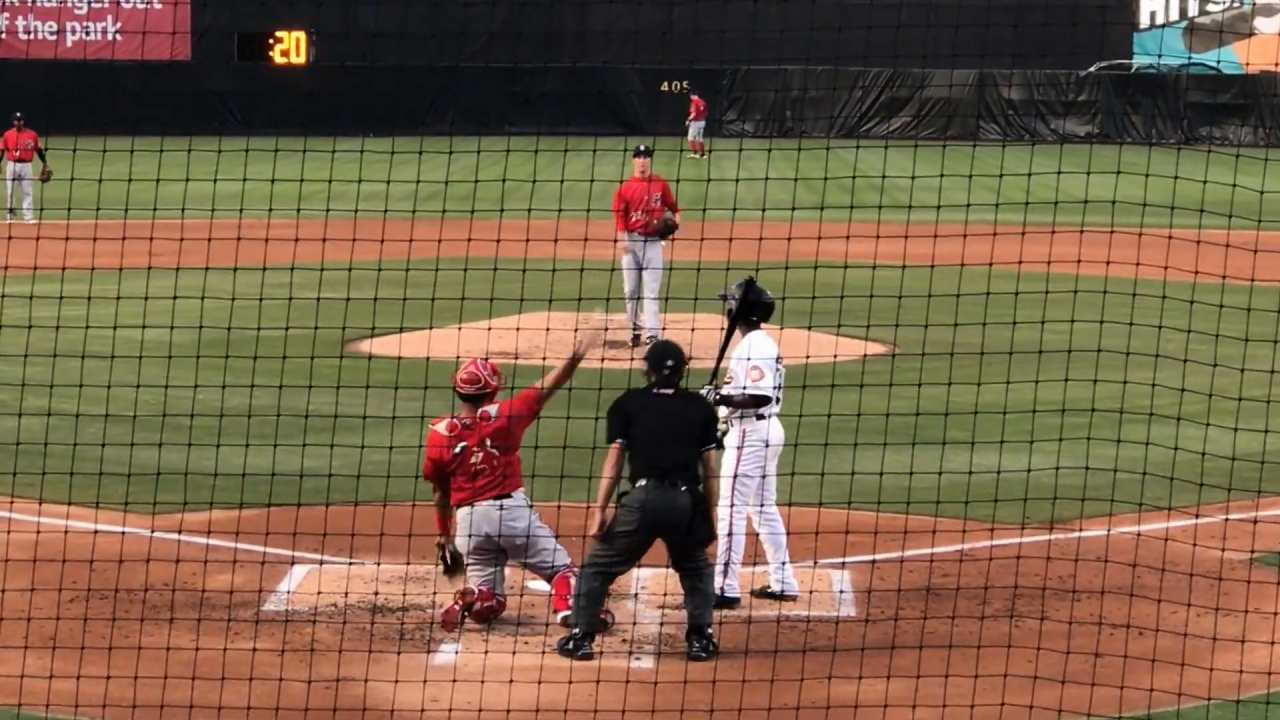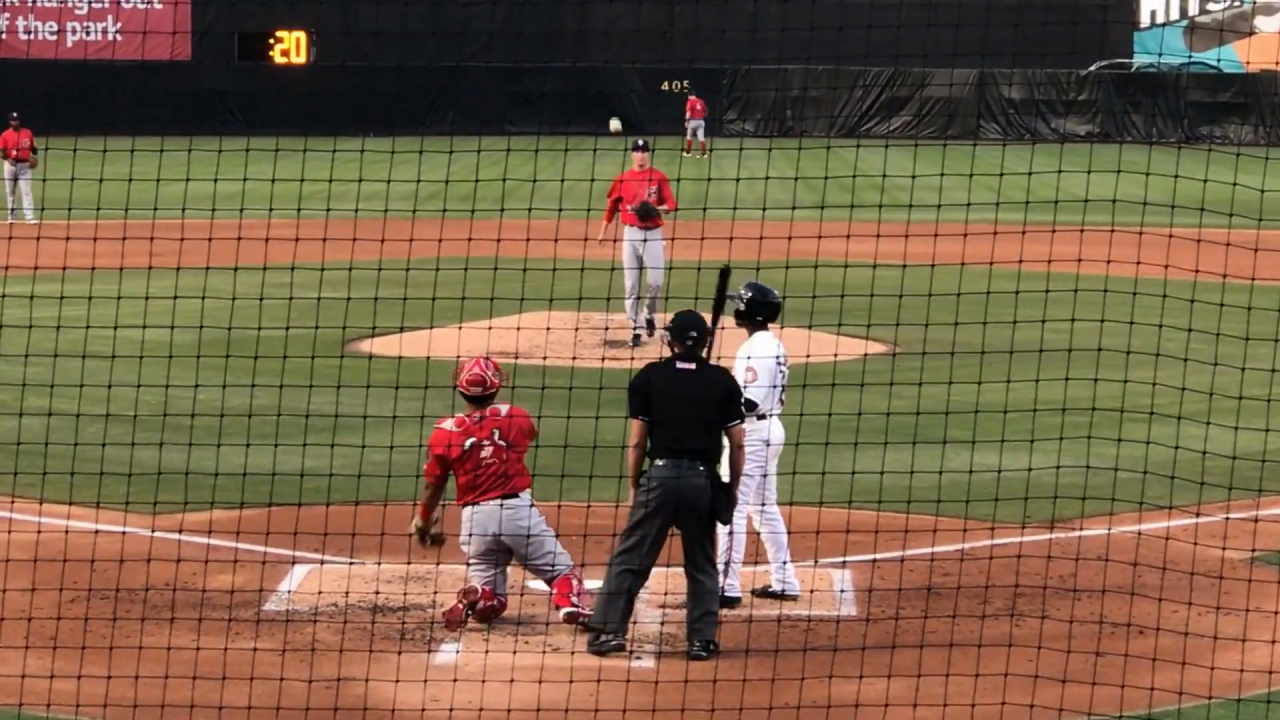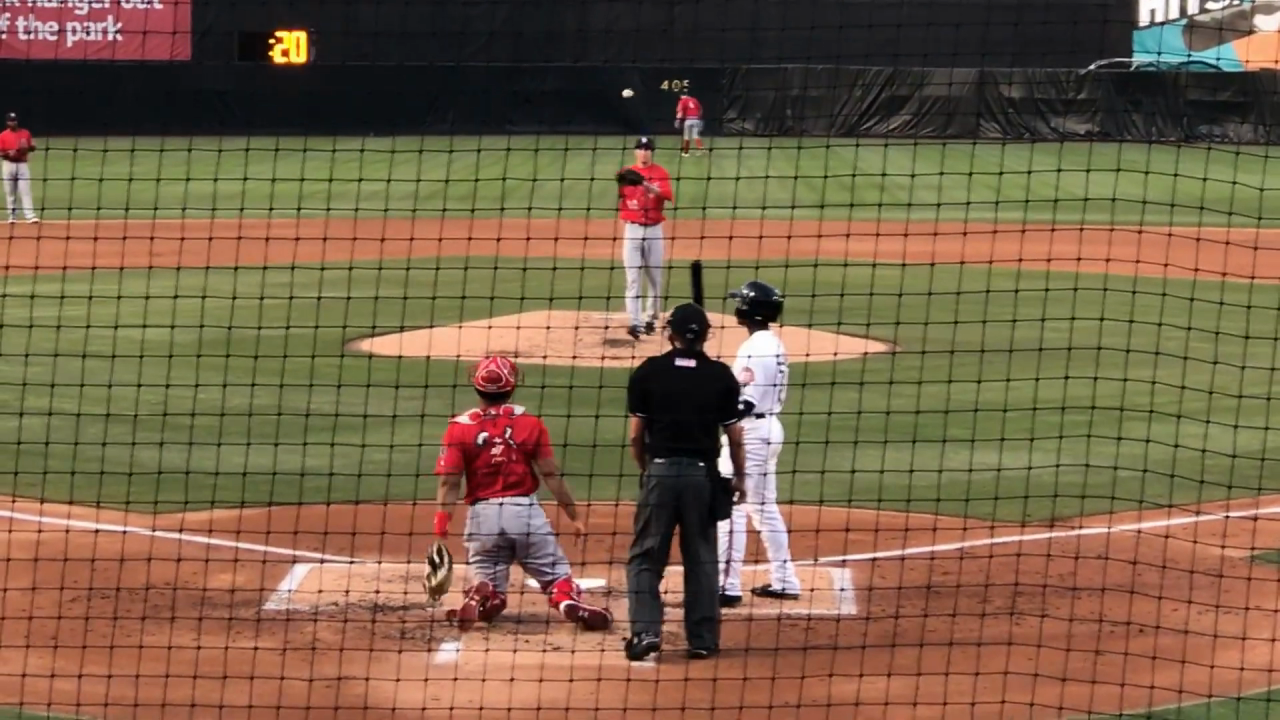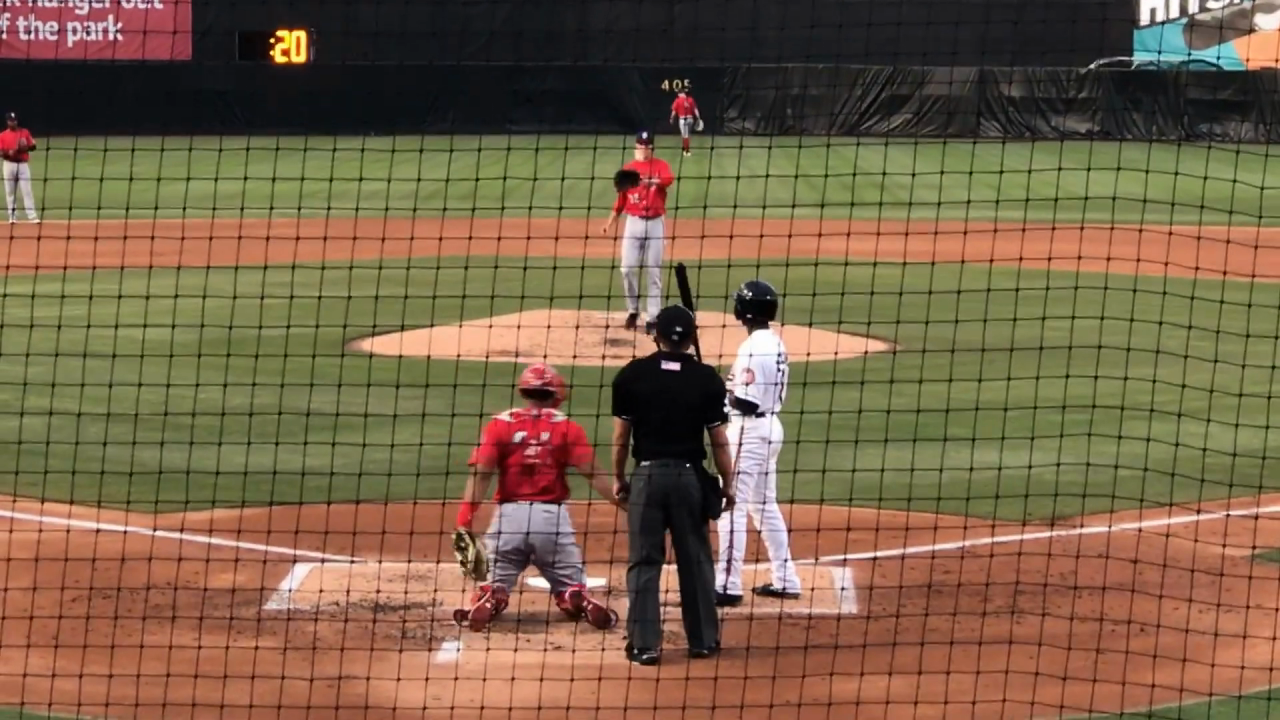
dt=0.3s
person 1, frame 1
left shoulder: (627, 403)
right shoulder: (700, 407)
left elbow: (614, 462)
right elbow: (709, 469)
left wrist: (598, 512)
right wrist: (707, 516)
left hip: (642, 498)
right hip: (685, 501)
left knee: (597, 566)
right knee: (697, 569)
left ankle: (580, 637)
right ankle: (701, 638)
person 1, frame 2
left shoulder: (649, 376)
right shoulder: (722, 380)
left elbow: (637, 440)
right elbow: (737, 441)
left wrist: (634, 484)
right wrist: (734, 484)
left hip: (660, 476)
right hip: (702, 480)
left knee: (630, 557)
right knee: (702, 563)
left ankle: (609, 630)
right ankle: (703, 640)
person 1, frame 3
left shoulder: (648, 371)
right shoulder: (721, 376)
left elbow: (636, 435)
right elbow: (734, 437)
right wrist: (739, 477)
left hip: (661, 472)
right hip: (702, 475)
left knee: (645, 557)
right knee: (701, 559)
left ankle: (645, 631)
right ankle: (703, 639)
person 1, frame 4
left shoulder: (632, 374)
right shoulder: (707, 378)
left elbow: (621, 437)
right elbow: (719, 440)
left wrist: (618, 477)
right wrist: (727, 484)
left hip: (647, 476)
right hip: (689, 477)
left knee: (644, 563)
right knee: (696, 561)
left ankle: (645, 643)
right ankle: (703, 640)
person 2, frame 1
left shoulder: (752, 347)
right shoulder: (762, 343)
left elbow: (761, 397)
left wrist: (721, 398)
right wrist: (728, 414)
left hip: (750, 433)
right hip: (765, 430)
left knee: (731, 509)
right knee: (763, 508)
left ankle: (726, 589)
right ankle: (783, 583)
person 2, frame 2
left shoulder: (754, 349)
right shoulder: (774, 345)
left elbow: (748, 403)
left hip: (751, 433)
right hip: (769, 429)
left knee: (731, 509)
right knee: (764, 507)
left ankle: (727, 588)
right ankle: (784, 581)
person 2, frame 3
left shoulder: (754, 348)
right shoulder: (774, 345)
left elbow: (743, 403)
left hip: (749, 432)
right hip: (768, 428)
left knee: (731, 508)
right knee: (763, 506)
left ankle: (727, 587)
right ankle: (784, 581)
person 2, frame 4
left shoulder: (754, 347)
right shoulder: (775, 343)
left elbow: (747, 403)
right wrist: (726, 391)
left hip: (749, 431)
right hip: (768, 427)
left knee: (732, 507)
right knee: (764, 505)
left ankle: (728, 586)
right ankle: (785, 580)
person 3, frame 1
left shoulder: (439, 434)
right shoulder: (501, 414)
left elbow: (441, 493)
right elbow: (547, 388)
left wrist: (445, 534)
right wrist: (575, 357)
left hip: (468, 518)
right hip: (511, 510)
left knee: (487, 605)
right knee: (561, 569)
left ankle: (467, 602)
right ankle: (569, 607)
person 3, frame 2
left shoulder: (444, 433)
right shoulder: (514, 418)
left elbow: (433, 489)
right elbow: (533, 433)
left wrist: (423, 520)
left hip: (476, 517)
right hip: (518, 510)
left knee: (488, 604)
right knee: (563, 572)
left ankle: (470, 601)
right ankle: (569, 607)
person 3, frame 3
left shoulder: (460, 427)
right shoulder: (528, 422)
left elbow: (449, 482)
right elbow: (550, 474)
left wrist: (441, 530)
right wrist: (573, 516)
left hip: (483, 515)
right hip: (525, 511)
left knee: (490, 602)
right knee: (558, 577)
left ankle: (478, 598)
right ankle: (570, 602)
person 3, frame 4
left shoulder: (501, 424)
right shoulder: (566, 426)
left elbow: (480, 473)
right elbow: (594, 474)
left wrist: (464, 522)
left hip: (510, 516)
right hip: (552, 517)
left knee: (492, 589)
right knee: (570, 589)
left ankle: (489, 601)
right ankle: (579, 600)
person 4, frame 1
left shoulder: (661, 184)
right shoulder: (624, 186)
left elbow: (672, 206)
right elbow: (619, 216)
left wrist: (676, 217)
right wrist: (621, 240)
left hip: (653, 241)
right hip: (632, 241)
left knee: (651, 291)
right knee: (631, 290)
left ankle: (652, 335)
right ankle: (636, 331)
person 4, frame 2
left shoulder: (659, 177)
right shoulder: (623, 179)
left elbow: (672, 204)
right elbow: (612, 205)
left wrist: (659, 208)
right wrist: (604, 230)
left hip: (653, 234)
right hip: (630, 234)
left knee: (656, 282)
right knee: (631, 285)
left ankle: (649, 315)
right ankle: (636, 330)
person 4, frame 3
left shoulder: (660, 173)
left elbow: (669, 195)
left wrist: (649, 187)
right wrist: (625, 221)
left hip: (654, 230)
right hip: (632, 230)
left knee: (654, 278)
right knee: (632, 279)
left ankle: (650, 318)
right ankle: (635, 323)
person 4, frame 4
left shoulder: (660, 165)
right shoulder: (628, 168)
left elbow: (668, 178)
right elbow: (622, 197)
left wrist: (651, 181)
right wrist: (611, 220)
left hip: (654, 224)
right hip: (633, 223)
left knee: (653, 272)
right knee: (627, 269)
left ankle: (652, 319)
right ankle: (633, 310)
